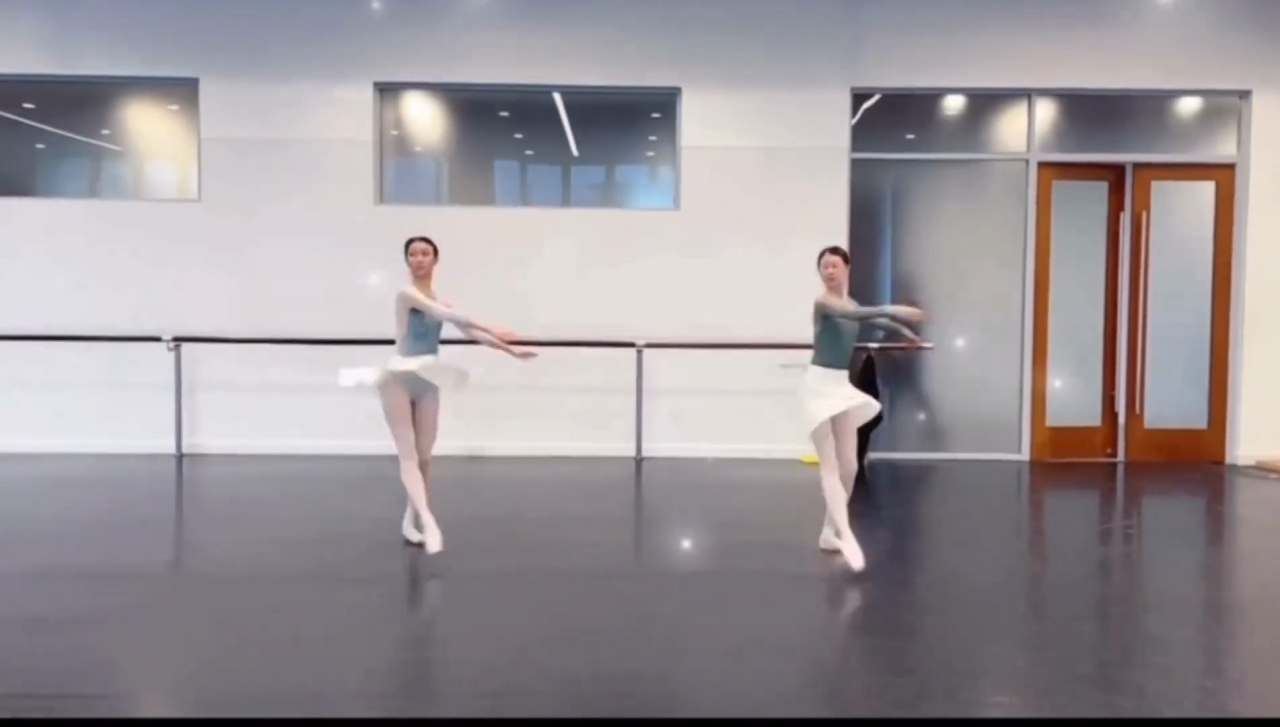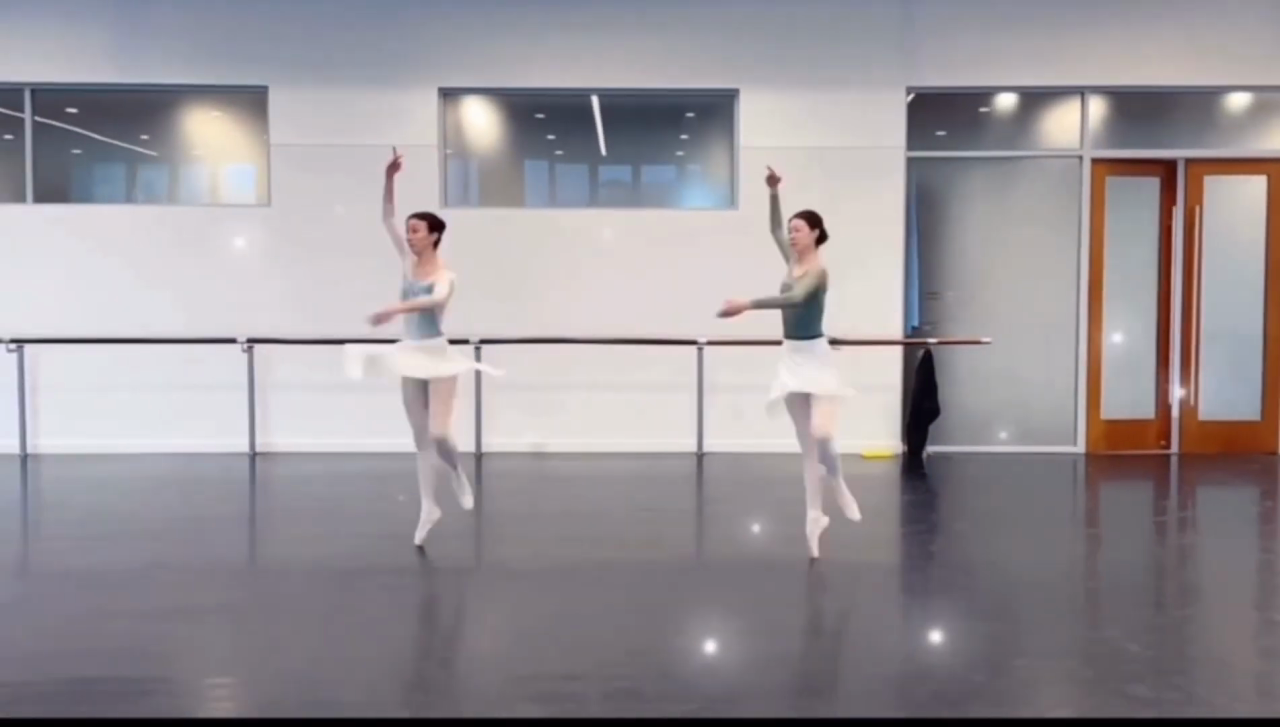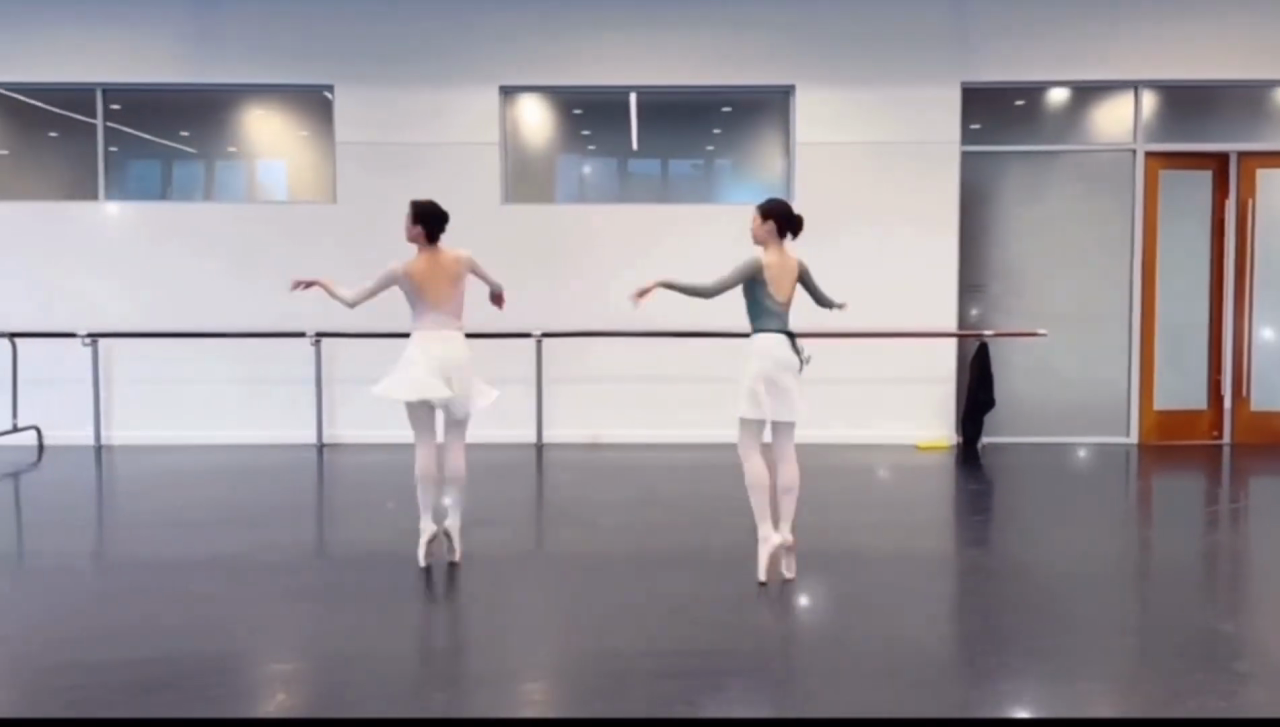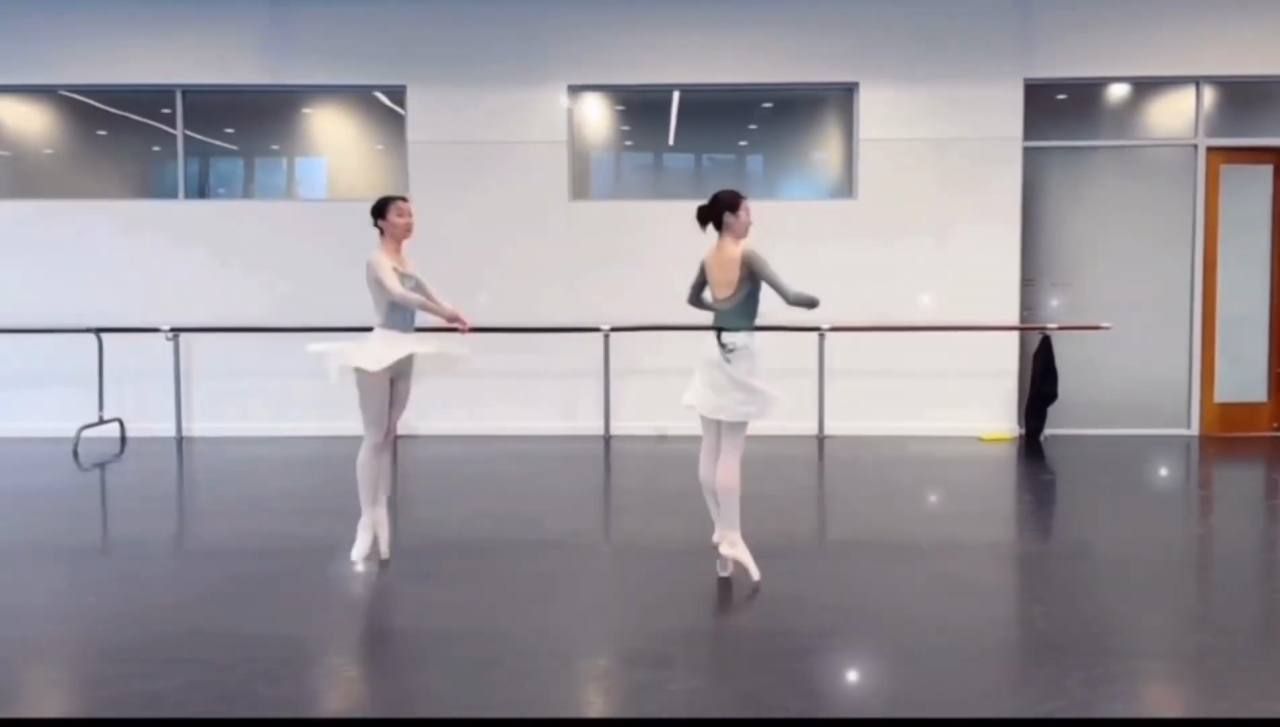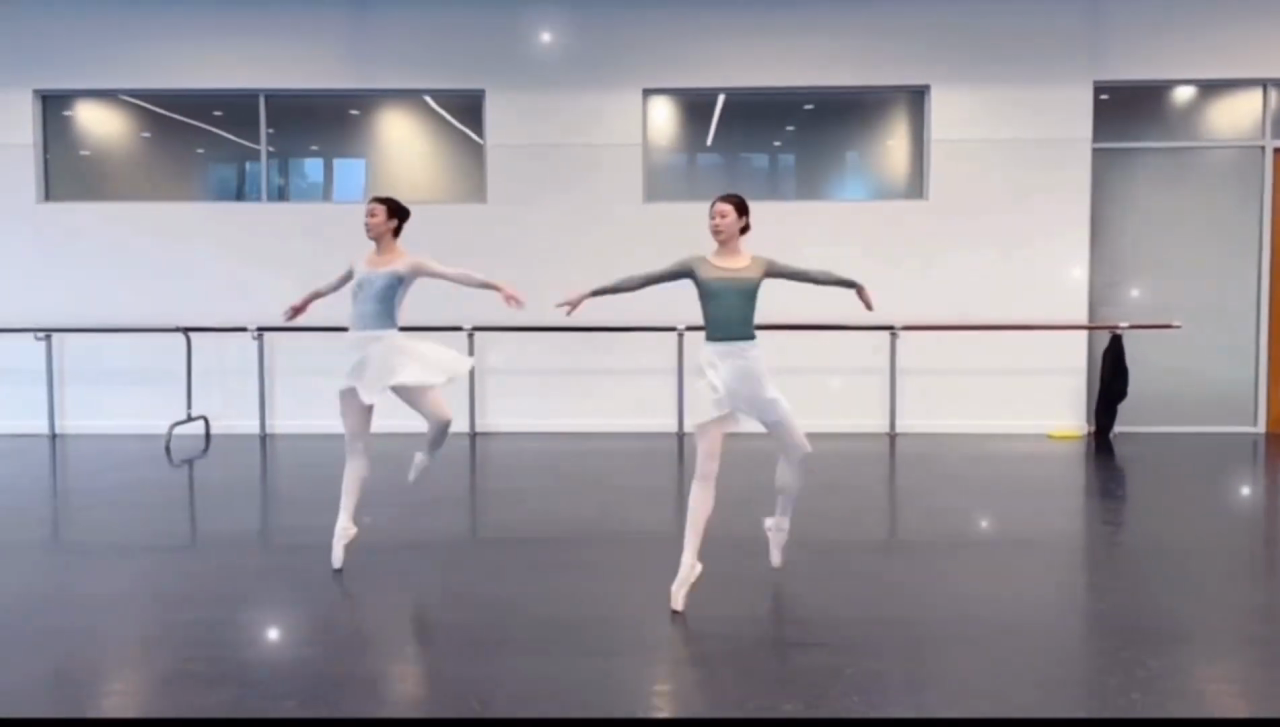
dt=1s
person 1, frame 1
left shoulder: (850, 304)
right shoulder: (823, 301)
left elbow: (875, 316)
right elbow: (857, 313)
left wrist: (903, 327)
right wrist: (895, 311)
left hip: (840, 384)
right hip: (820, 385)
left knee: (848, 467)
right knee: (830, 468)
left ankle: (831, 533)
right ankle: (846, 537)
person 1, frame 2
left shoulder: (817, 271)
right shoulder: (794, 263)
left elbow: (794, 299)
right elbow: (778, 233)
left wrist: (748, 303)
right wrist: (773, 191)
left hip: (817, 358)
right hip: (792, 358)
left knee: (820, 433)
right knee: (807, 445)
left ankle: (837, 483)
right ankle: (815, 516)
person 1, frame 3
left shoulder: (757, 264)
right shoulder: (796, 265)
left elbow: (710, 291)
right elbow: (823, 301)
left wrist: (662, 283)
right wrist: (835, 303)
left hip: (767, 351)
right hip: (787, 353)
left knee: (750, 449)
right knee: (785, 453)
left ankle: (767, 533)
right ankle: (784, 532)
person 1, frame 4
left shoulder: (711, 259)
right shoulder: (746, 256)
left elbow: (694, 299)
right elbow: (791, 298)
right wrist: (811, 300)
left hip: (717, 354)
right hip: (740, 352)
left knee: (711, 453)
right knee: (730, 453)
left ankle: (725, 534)
right ankle: (730, 537)
person 1, frame 5
left shoulder: (762, 265)
right shoulder: (697, 265)
left elbow: (814, 276)
right elbow: (642, 278)
left wrist: (855, 285)
right wrist: (589, 293)
left hip: (751, 367)
right hip: (715, 366)
left knee: (796, 450)
right knee: (705, 472)
left ankle: (779, 523)
right ankle: (687, 563)
person 2, frame 1
left shoulder: (436, 301)
right shoulder: (407, 294)
left elbow: (469, 330)
right elbow: (447, 312)
left wrist: (509, 349)
right wrist: (499, 336)
left hip: (427, 380)
right hip: (398, 376)
left knee: (423, 457)
right knee: (408, 455)
left ankle: (410, 520)
right ankle: (427, 520)
person 2, frame 2
left shoulder: (446, 276)
right shoulder: (407, 264)
left elbow: (439, 300)
right elbow: (388, 216)
left wrist: (396, 309)
right wrist: (390, 176)
left hip: (437, 359)
right hip: (409, 359)
left knee: (439, 435)
right knee: (422, 443)
left ankle: (457, 474)
right ankle: (429, 508)
person 2, frame 3
left shoulder: (403, 270)
right shoulder: (461, 259)
left elbow: (352, 301)
right elbow: (496, 287)
left wrist: (321, 282)
right wrist: (496, 292)
left hip: (422, 356)
right hip: (456, 354)
left knee: (425, 445)
right knee: (455, 444)
left ankle: (428, 523)
right ankle: (454, 522)
person 2, frame 4
left shoulder: (403, 262)
right shoulder: (377, 259)
left elbow: (424, 295)
right elbow: (397, 294)
left wrist: (447, 313)
right wrist: (445, 312)
left hip: (398, 356)
right hip: (378, 356)
left knee: (384, 440)
right knee: (375, 440)
left ankle: (377, 515)
right ankle: (369, 519)
person 2, frame 5
left shoulder: (408, 263)
right shoulder: (360, 264)
left elbow: (457, 274)
right elbow: (333, 284)
left wrist: (499, 287)
right wrist: (305, 301)
left hip: (393, 355)
right hip: (358, 359)
left knee: (442, 418)
right knee: (355, 450)
left ankle: (425, 456)
right ankle: (344, 525)
